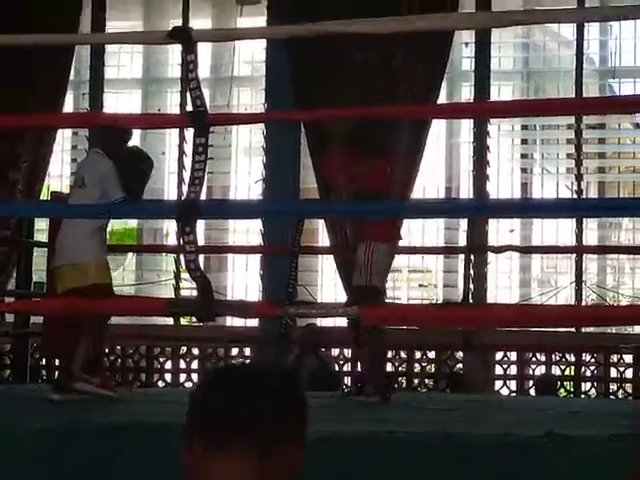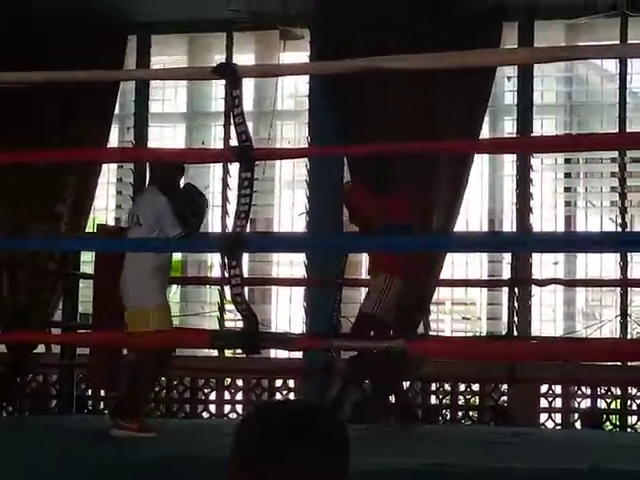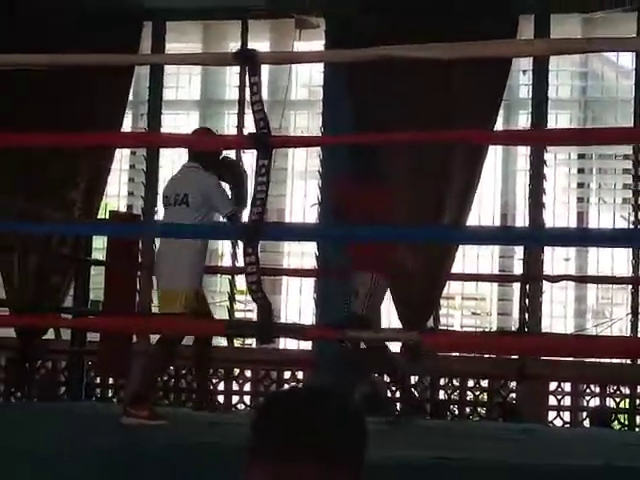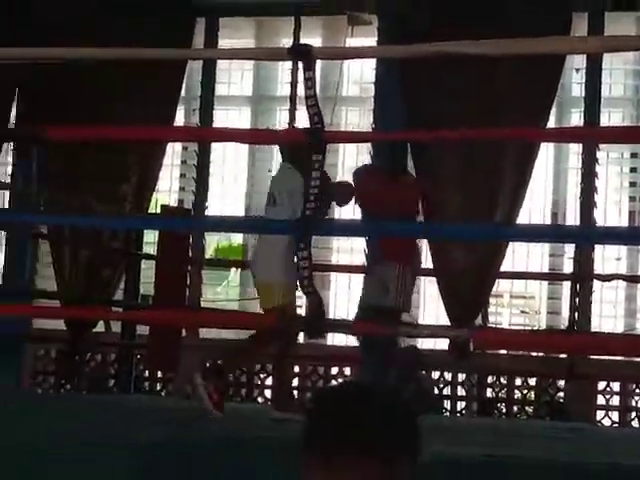
dt=0.3s
person 1, frame 1
left shoulder: (85, 165)
right shoulder: (105, 165)
right elbow: (123, 205)
left wrist: (128, 180)
right wrist: (139, 180)
left hip: (68, 249)
right hip: (85, 249)
left knee: (76, 313)
right knee: (101, 302)
left ankle: (65, 379)
right ankle: (90, 370)
person 1, frame 2
left shoulder: (141, 202)
right shoulder: (160, 202)
right elbow: (182, 240)
left wrist: (185, 218)
right wrist: (195, 217)
left hip: (137, 287)
right hip: (147, 289)
left knee: (148, 350)
right knee: (159, 348)
left ankle: (125, 409)
right ankle: (127, 415)
person 1, frame 3
left shoulder: (173, 183)
right shoulder: (207, 181)
right elbow: (233, 217)
right wrist: (238, 189)
left hip: (171, 267)
right hip: (182, 273)
left knee: (204, 331)
right knee: (172, 336)
left ankle: (203, 396)
right ankle: (136, 403)
person 1, frame 4
left shoulder: (283, 177)
right shoulder: (294, 179)
left wrist: (328, 195)
right wrist: (328, 196)
left hip: (273, 264)
right hip: (275, 268)
left knee: (287, 327)
right knee: (282, 327)
right ankle: (216, 376)
person 2, frame 1
left shoulder: (376, 164)
right shoulder: (376, 163)
left wrist: (339, 176)
left hip: (376, 239)
right hip: (369, 238)
left knee: (366, 305)
right knee: (359, 307)
left ankle: (378, 383)
right ankle: (369, 379)
person 2, frame 2
left shoulder: (397, 202)
right shoulder: (386, 201)
left hip: (391, 273)
right hip: (386, 272)
left knee: (359, 332)
right knee: (381, 340)
person 2, frame 3
left shoulder: (380, 194)
right shoulder: (358, 194)
left hip: (373, 269)
right hip: (362, 268)
left knee: (353, 331)
right knee: (371, 340)
right ankle: (409, 397)
person 2, frame 4
left shoulder: (407, 185)
right shoulder: (373, 178)
left hip: (400, 261)
right hip: (380, 259)
left knee: (387, 324)
right knee: (365, 321)
